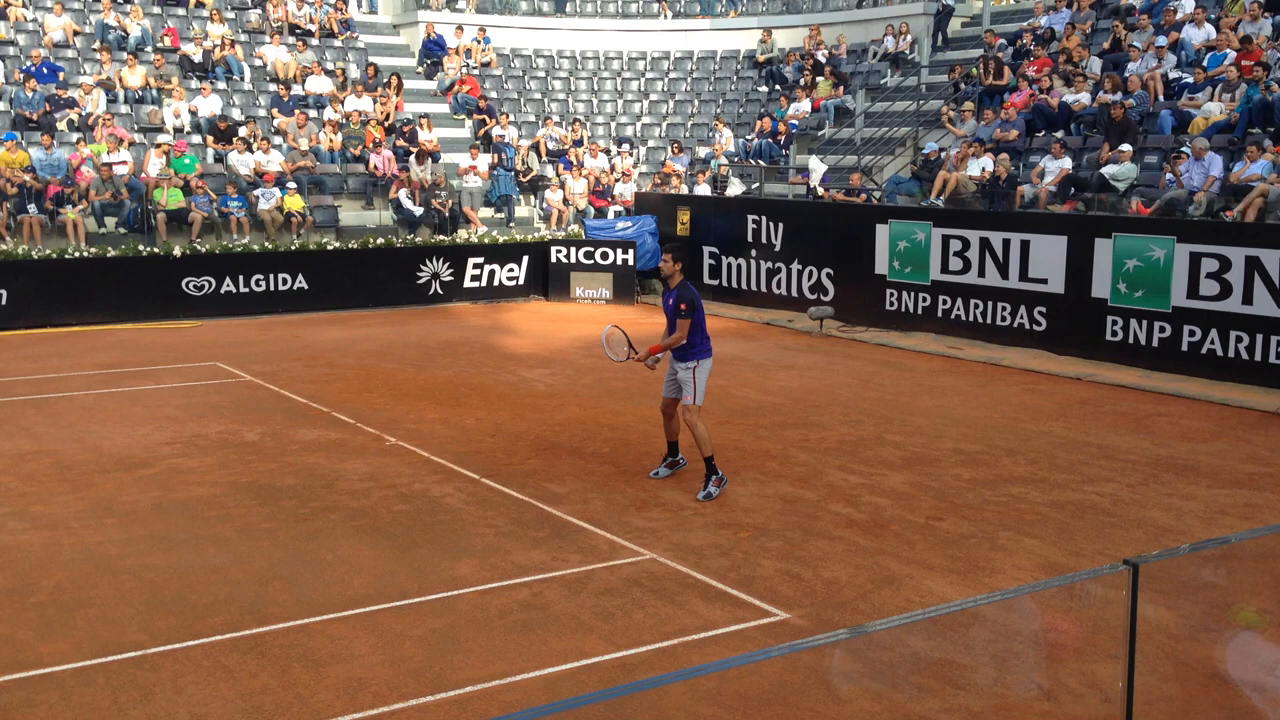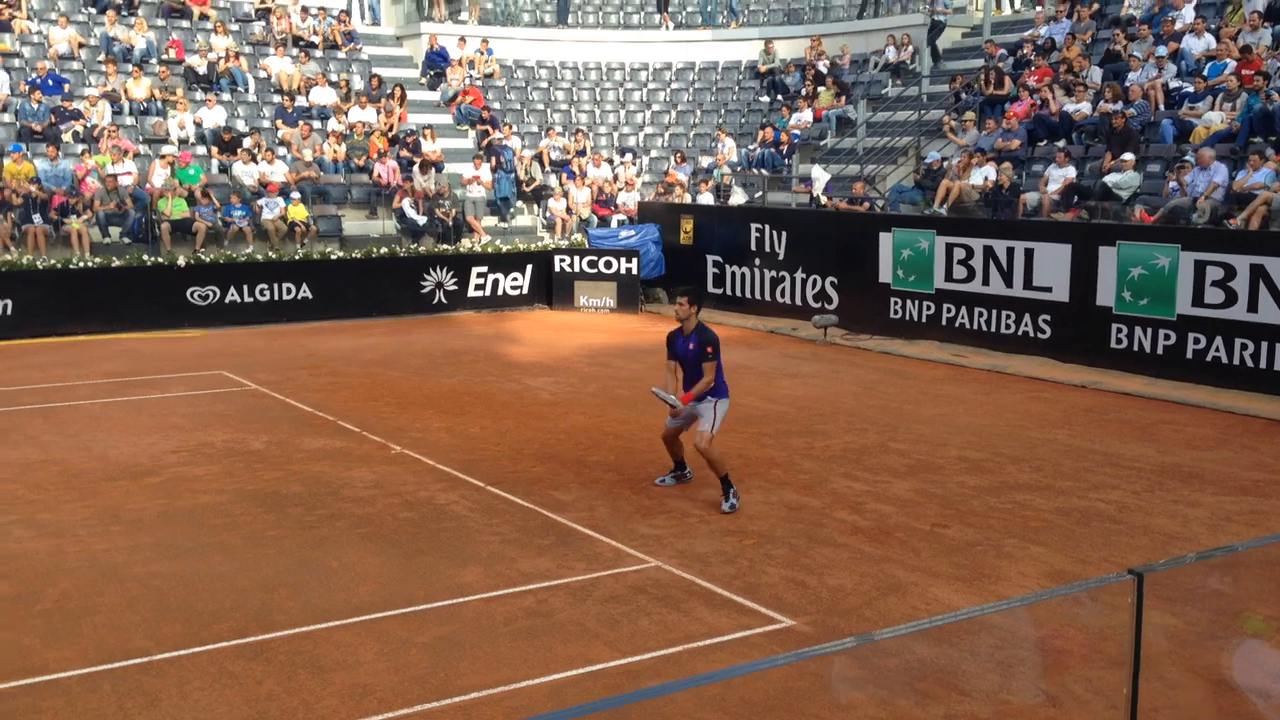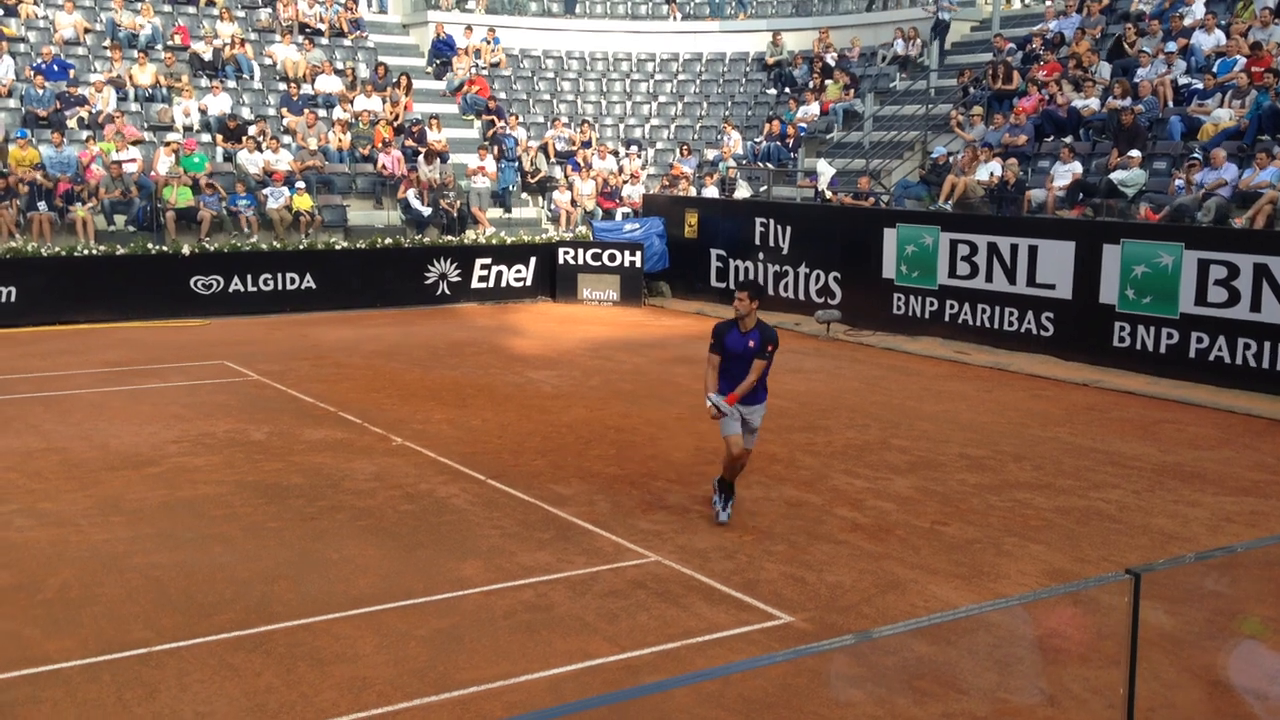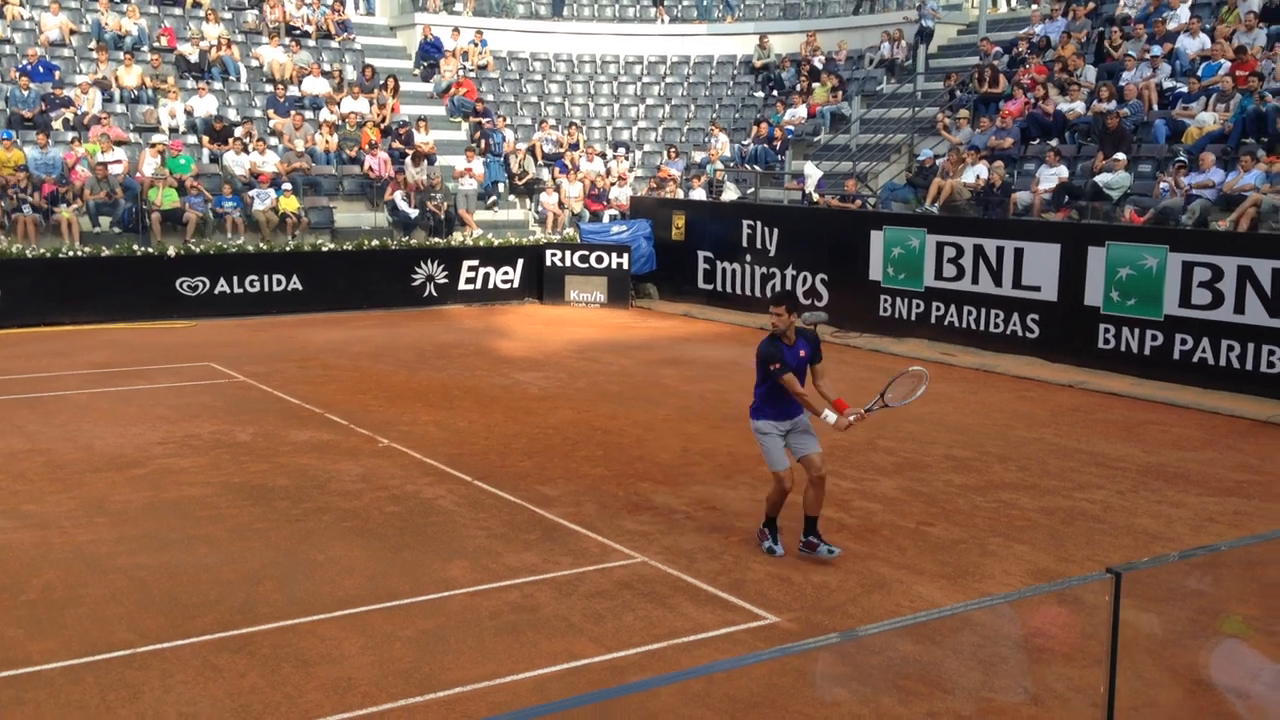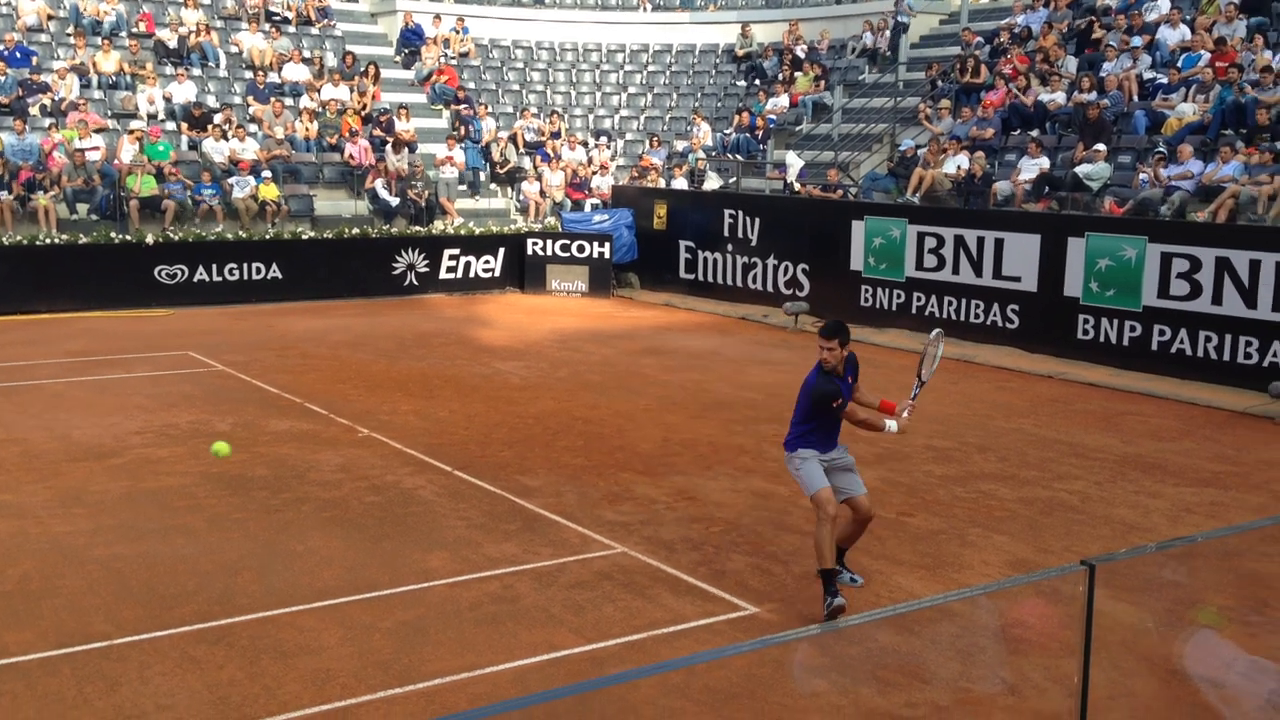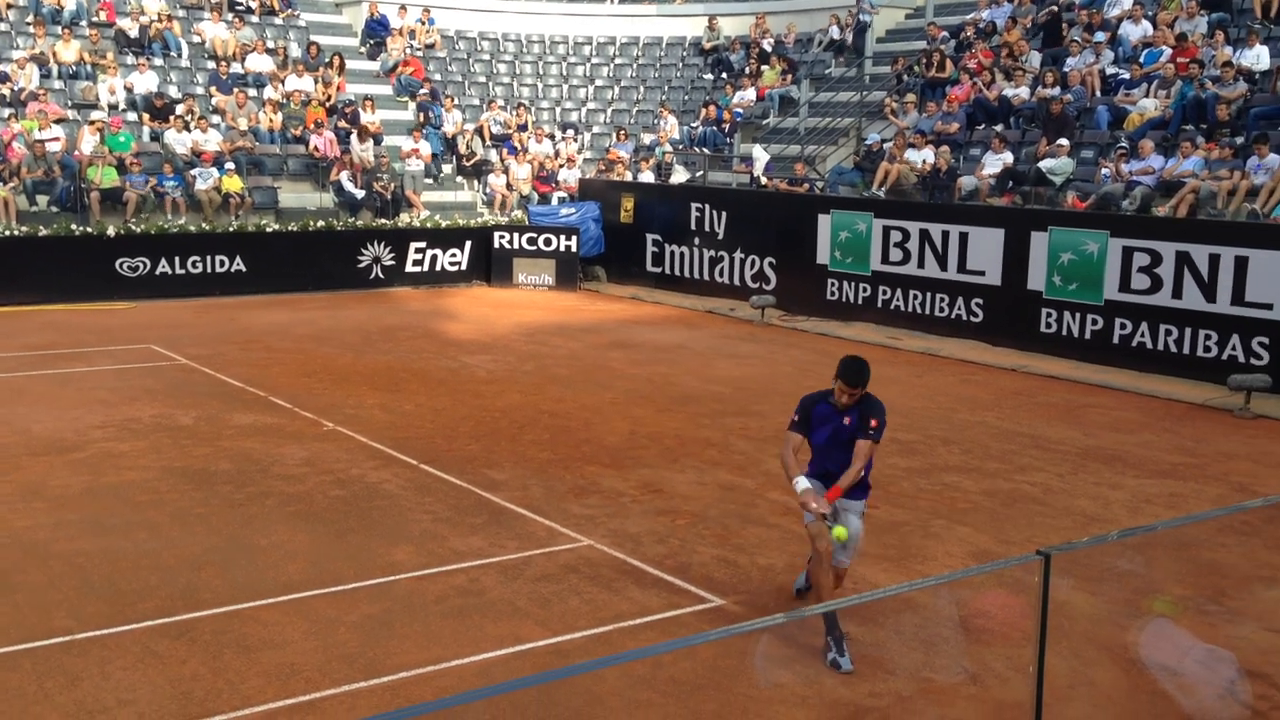
dt=0.3s
person 1, frame 1
left shoulder: (685, 295)
right shoulder: (667, 292)
left elbow: (681, 336)
left wrist: (650, 351)
right wrist: (656, 354)
left hip: (696, 361)
right hip: (677, 360)
left knee: (690, 415)
right knee: (667, 407)
left ankle: (714, 475)
right ankle: (674, 458)
person 1, frame 2
left shoulder: (707, 337)
right shoulder: (673, 337)
left elbow: (709, 378)
right elbow: (672, 373)
left wrist: (684, 400)
left hip: (713, 398)
right hip: (689, 398)
left knee: (702, 444)
right knee: (668, 435)
left ankle: (729, 489)
right ankle: (681, 471)
person 1, frame 3
left shoulder: (767, 336)
right shoulder: (721, 330)
left elbow: (753, 377)
right elbow: (712, 369)
left wrist: (732, 402)
right wrist: (711, 400)
left hip: (753, 400)
right hip: (725, 398)
left knee: (742, 457)
right knee: (734, 451)
left ankle: (725, 487)
right ankle: (722, 491)
person 1, frame 4
left shoulder: (810, 338)
right shoulder: (768, 350)
left elbow: (819, 380)
right elbow: (798, 392)
left wrist: (844, 409)
right wrist: (832, 420)
left hip: (797, 417)
right hip: (767, 420)
left knee: (818, 472)
right knee: (785, 484)
left ankle: (811, 537)
right ankle: (768, 530)
person 1, frame 5
left shoulder: (850, 362)
right shoulder: (822, 386)
left elbow: (856, 393)
right elbow: (858, 418)
left wrist: (892, 408)
right wrist: (892, 426)
left hip: (832, 450)
right hip: (804, 452)
left knee: (864, 513)
right knee: (828, 511)
left ankle: (835, 562)
right ankle: (831, 595)
person 1, frame 6
left shoulder: (874, 410)
right shoulder: (812, 404)
left elbow: (858, 464)
right elbow: (788, 451)
left wrist: (832, 495)
right wrist: (803, 487)
left hip: (849, 496)
right hip: (814, 487)
left knee: (836, 577)
right knee: (822, 544)
left ankle: (815, 571)
right ankle: (833, 635)
